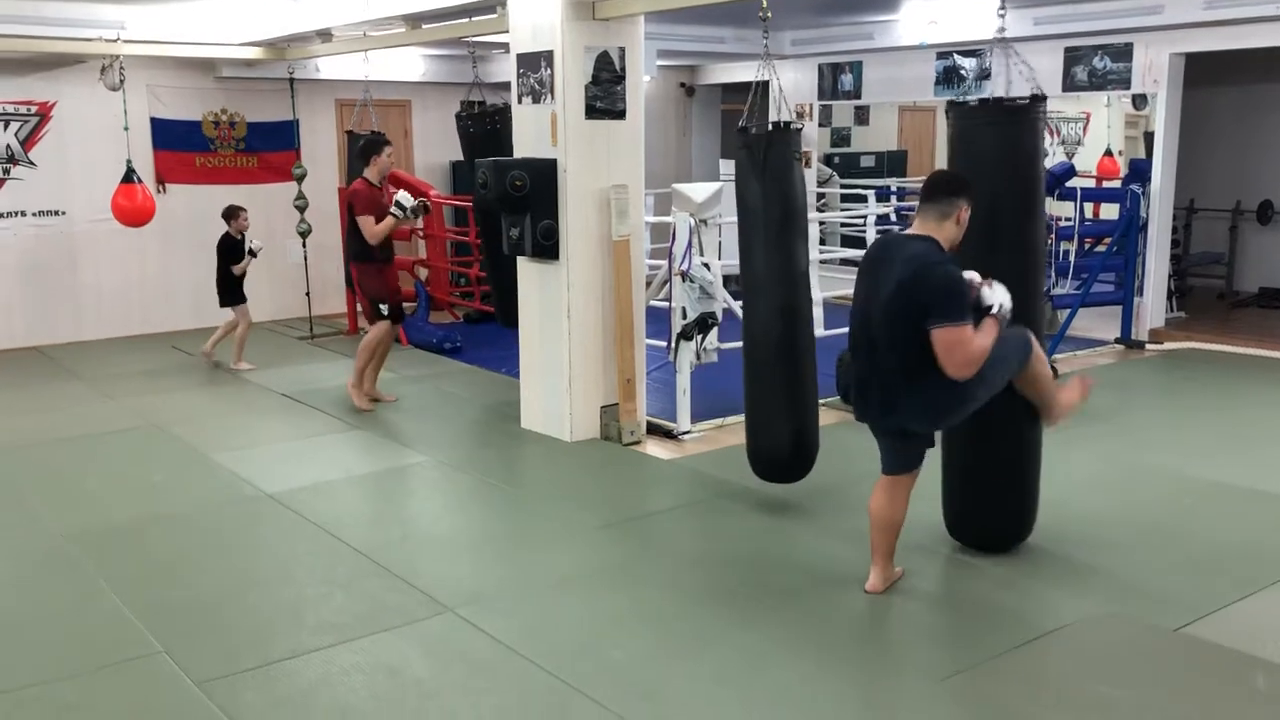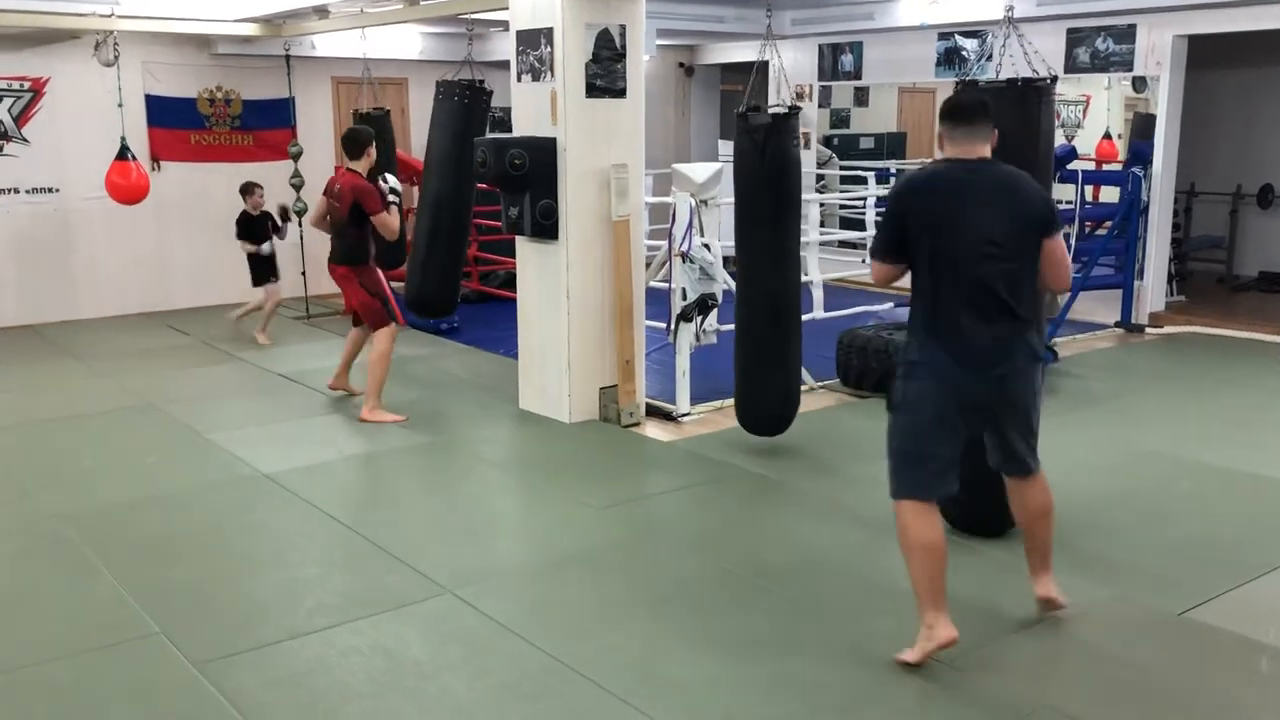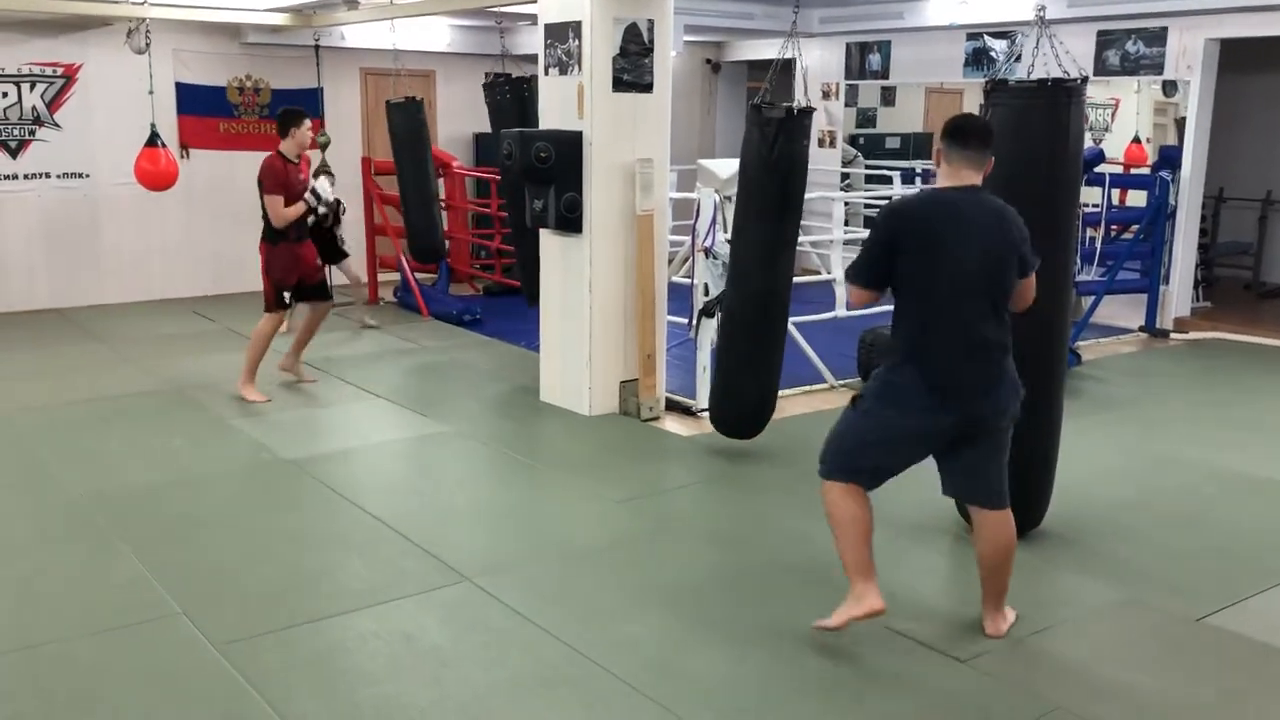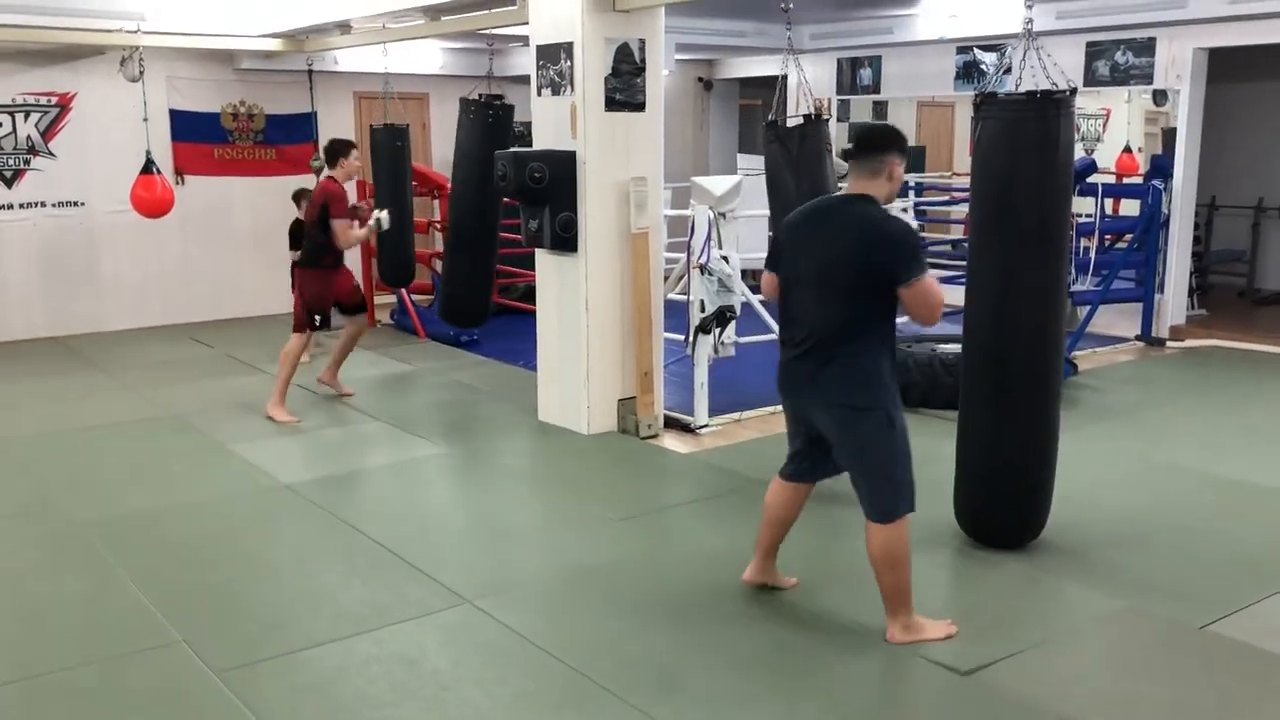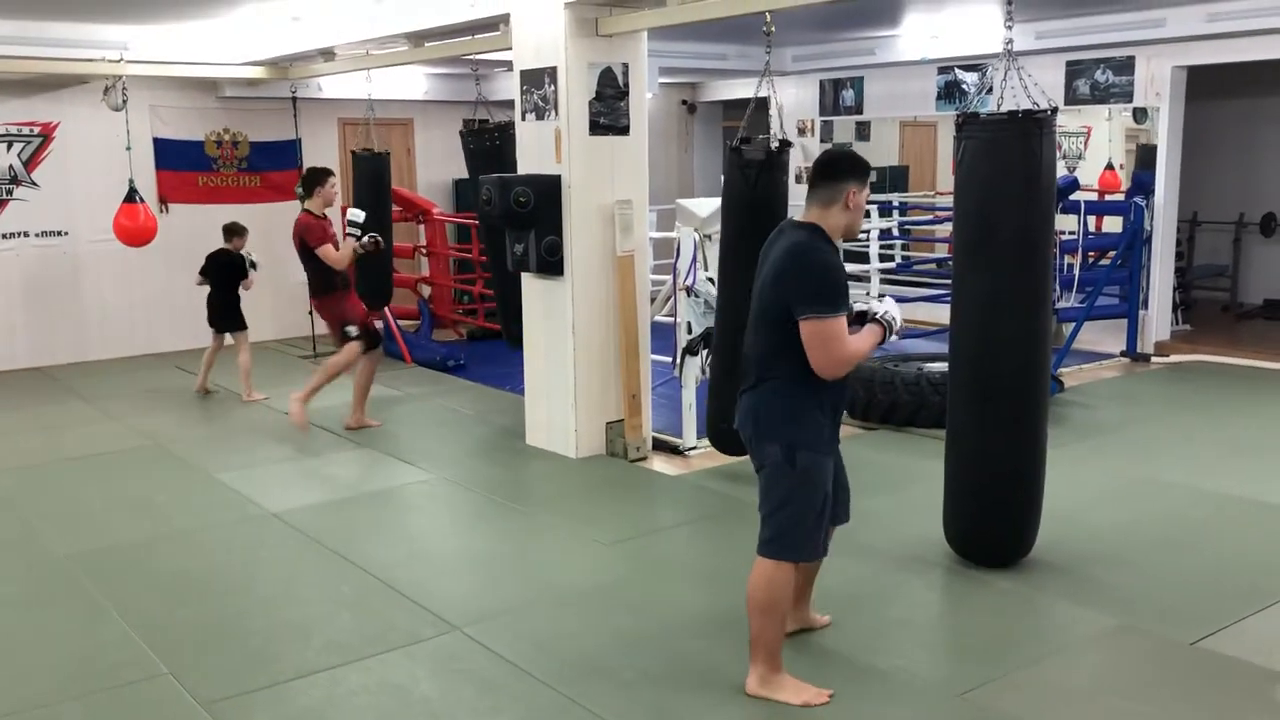
dt=1s
person 1, frame 1
left shoulder: (880, 251)
right shoulder: (943, 276)
right elbow: (961, 366)
right wrist: (994, 318)
left hip: (869, 396)
right hip: (930, 398)
left knee: (897, 472)
right knee: (1020, 343)
left ankle: (881, 572)
right ankle: (1053, 405)
person 1, frame 2
left shoulder: (914, 190)
right shoulder: (1027, 190)
left elbow: (883, 273)
right elbow: (1058, 280)
left hip: (938, 363)
right hip: (1014, 358)
left knee: (914, 492)
right knee: (1021, 468)
left ankle: (935, 622)
right ankle: (1043, 579)
person 1, frame 3
left shoulder: (903, 217)
right shoulder: (1010, 224)
left elbow: (859, 296)
right elbow: (1021, 302)
left hip: (914, 387)
right hip: (990, 389)
left knee: (839, 471)
right knee: (990, 502)
left ankle: (861, 590)
right ankle: (995, 612)
person 1, frame 4
left shoulder: (799, 221)
right shoulder: (890, 234)
left elbow: (771, 289)
right elbow: (929, 311)
right wrist: (912, 262)
left hip: (799, 377)
right hip: (858, 388)
left knee: (798, 469)
right knee: (888, 505)
left ankle: (760, 566)
right ankle: (902, 621)
person 1, frame 5
left shoulder: (788, 238)
right shoulder: (818, 263)
right elbow: (832, 361)
left wrist: (855, 321)
right wrist: (880, 326)
left hip: (786, 409)
right hip: (789, 420)
left knee: (820, 514)
right knee: (782, 545)
left ankle: (796, 611)
right ankle: (765, 674)
person 2, frame 1
left shoulder: (379, 188)
right shoulder: (359, 191)
right elbow: (373, 237)
left wrist: (410, 212)
right wrist: (398, 213)
left hip: (386, 265)
right hip: (367, 268)
left knee: (391, 328)
right knee: (381, 327)
left ankle: (370, 386)
right ankle: (355, 383)
person 2, frame 2
left shoulder: (336, 181)
right shoulder: (363, 187)
left elbow: (316, 220)
right elbow: (391, 232)
right wrist: (392, 198)
left hip: (340, 262)
right hip: (353, 268)
left knee: (364, 323)
right knee: (386, 329)
left ankle: (340, 378)
right ankle: (372, 407)
person 2, frame 3
left shoulder: (303, 161)
right shoulder: (272, 166)
right elbow: (278, 219)
left wrist: (319, 201)
right wrist: (311, 201)
left hip: (303, 244)
right hip: (278, 248)
left knee: (321, 304)
right knee: (276, 314)
left ankle: (291, 361)
right ankle: (246, 380)
person 2, frame 4
left shoulder: (330, 187)
right shoulder: (334, 192)
right elbow: (346, 241)
right wrist: (372, 227)
left hip: (332, 267)
right hip: (313, 271)
left knee: (361, 318)
right knee: (303, 335)
left ankle: (330, 374)
right ankle: (276, 403)
person 2, frame 5
left shoulder: (321, 220)
right shoulder: (307, 224)
right elbow: (339, 263)
left wrist: (362, 243)
right wrist: (355, 234)
left hip: (344, 294)
right hip: (330, 298)
left knee: (372, 350)
right knee: (355, 349)
left ankle: (356, 416)
right ankle: (301, 400)
